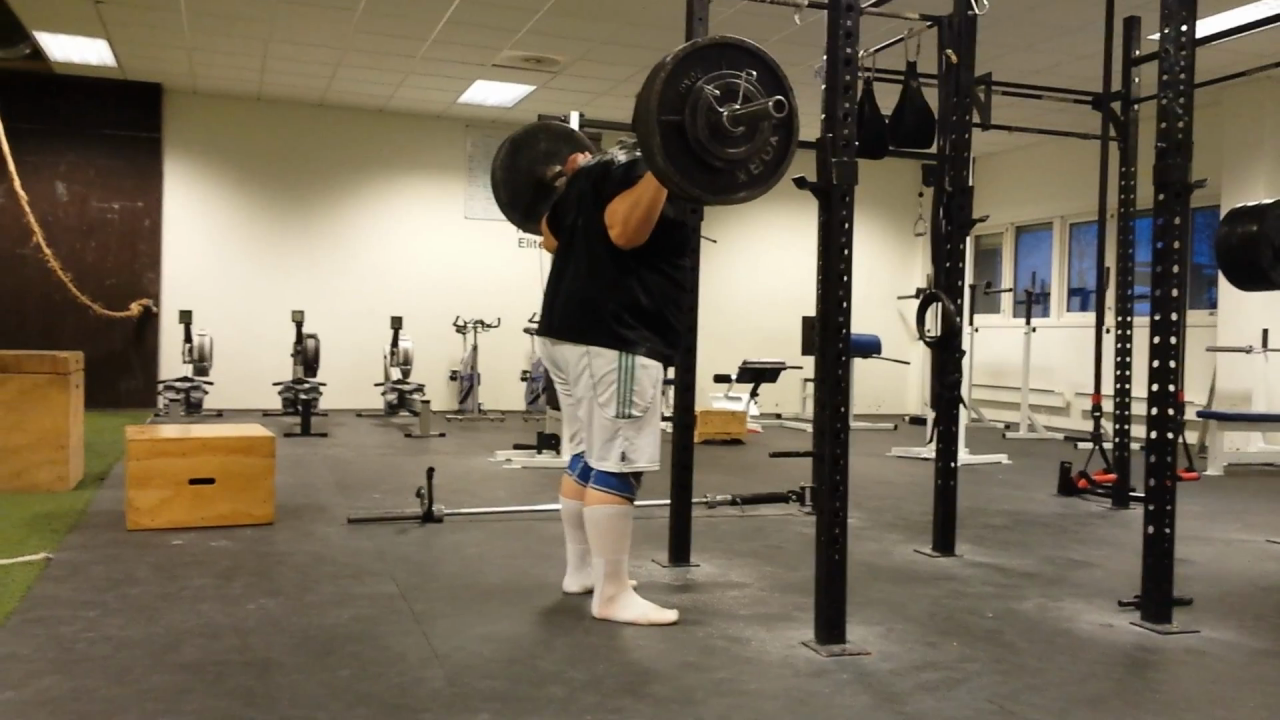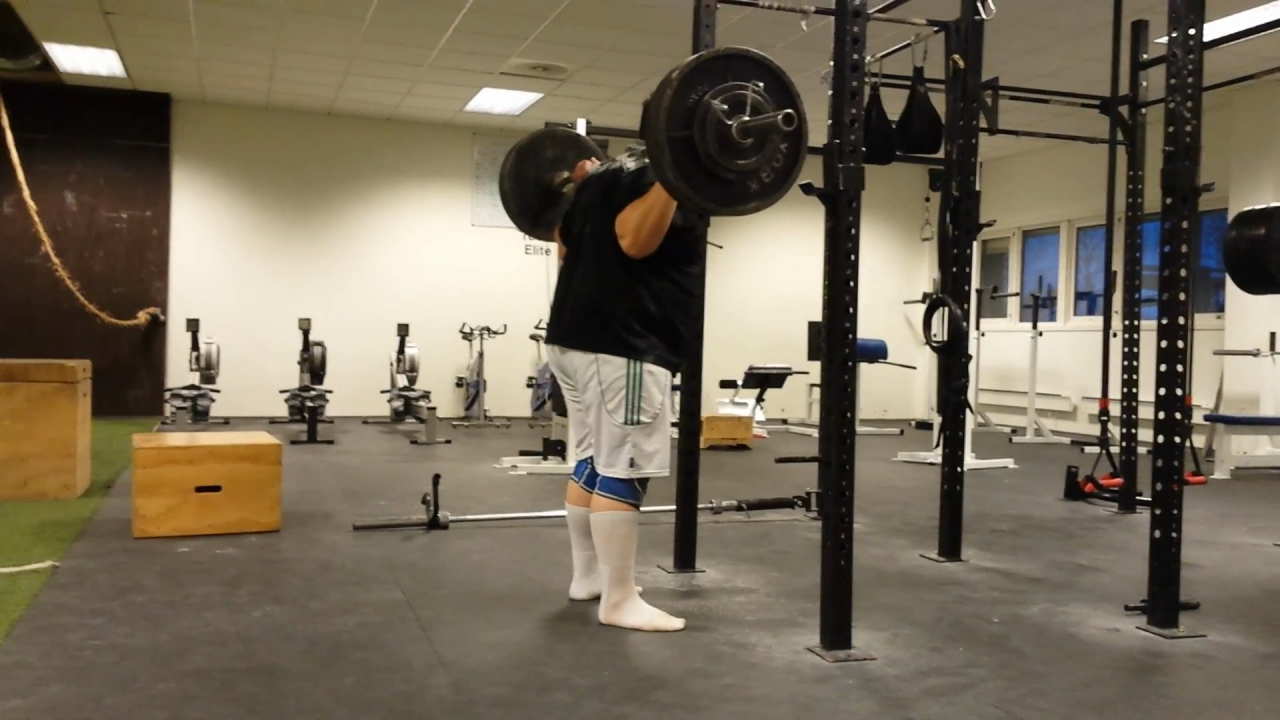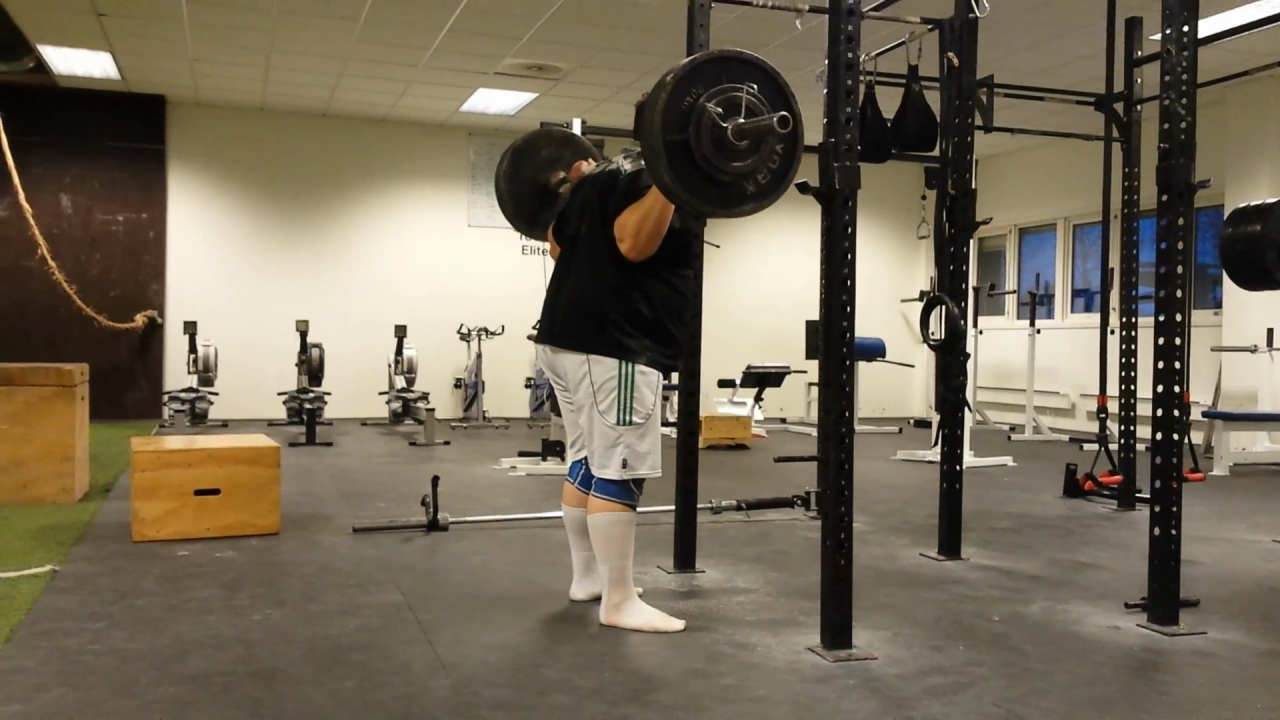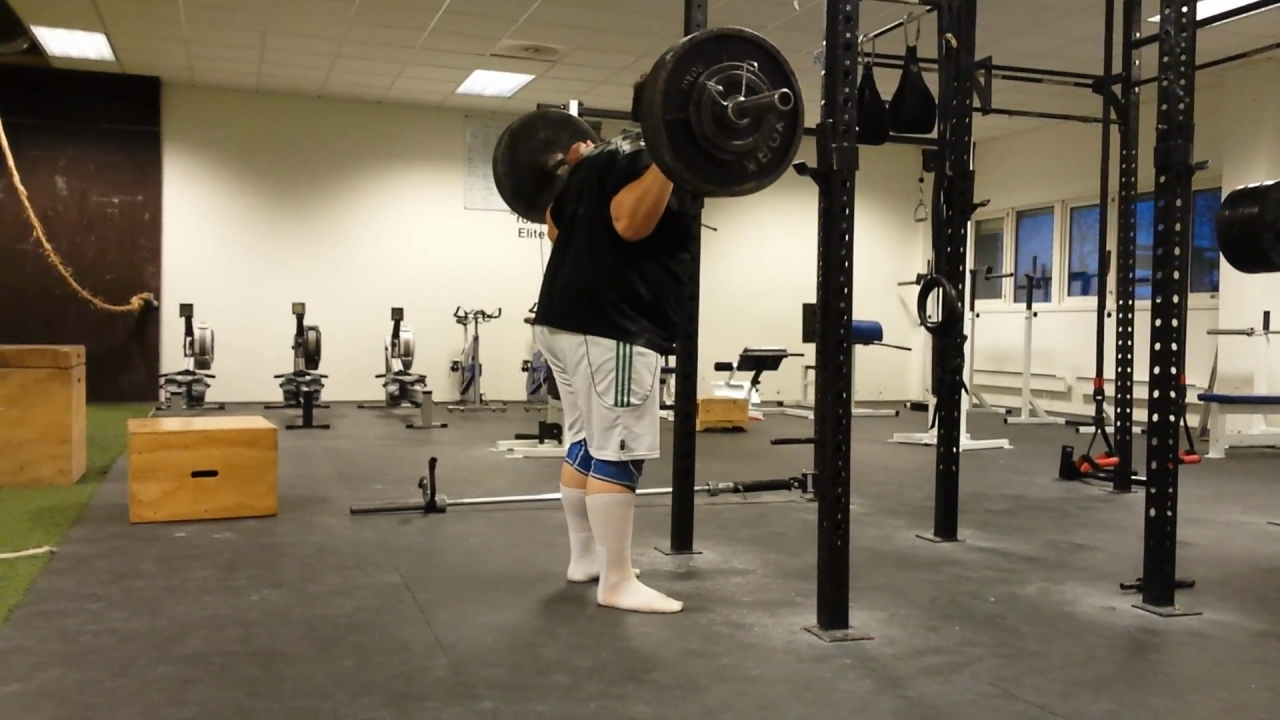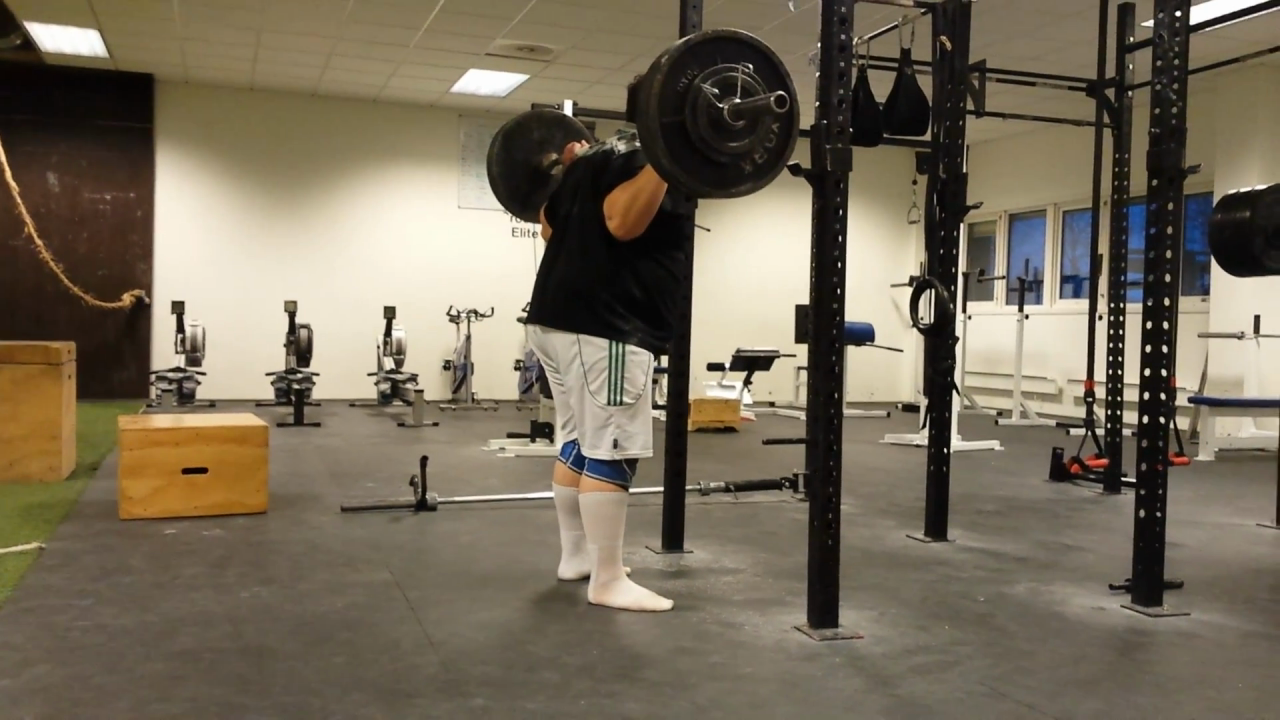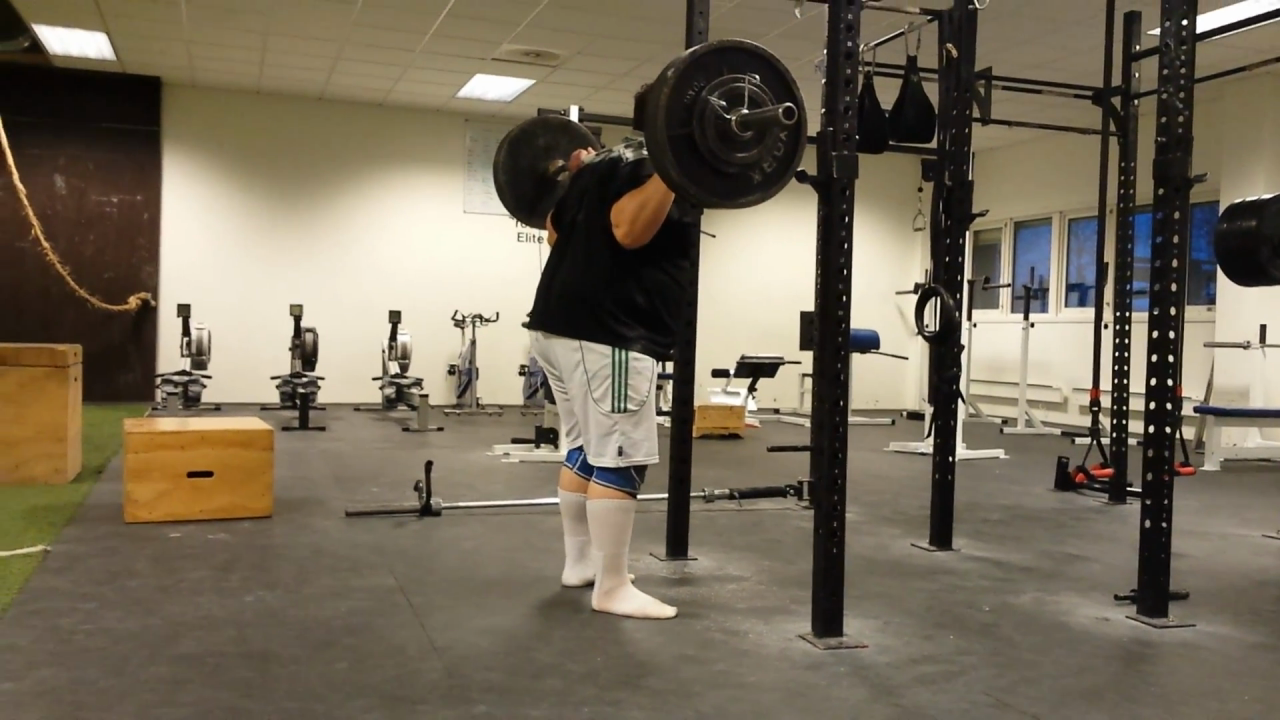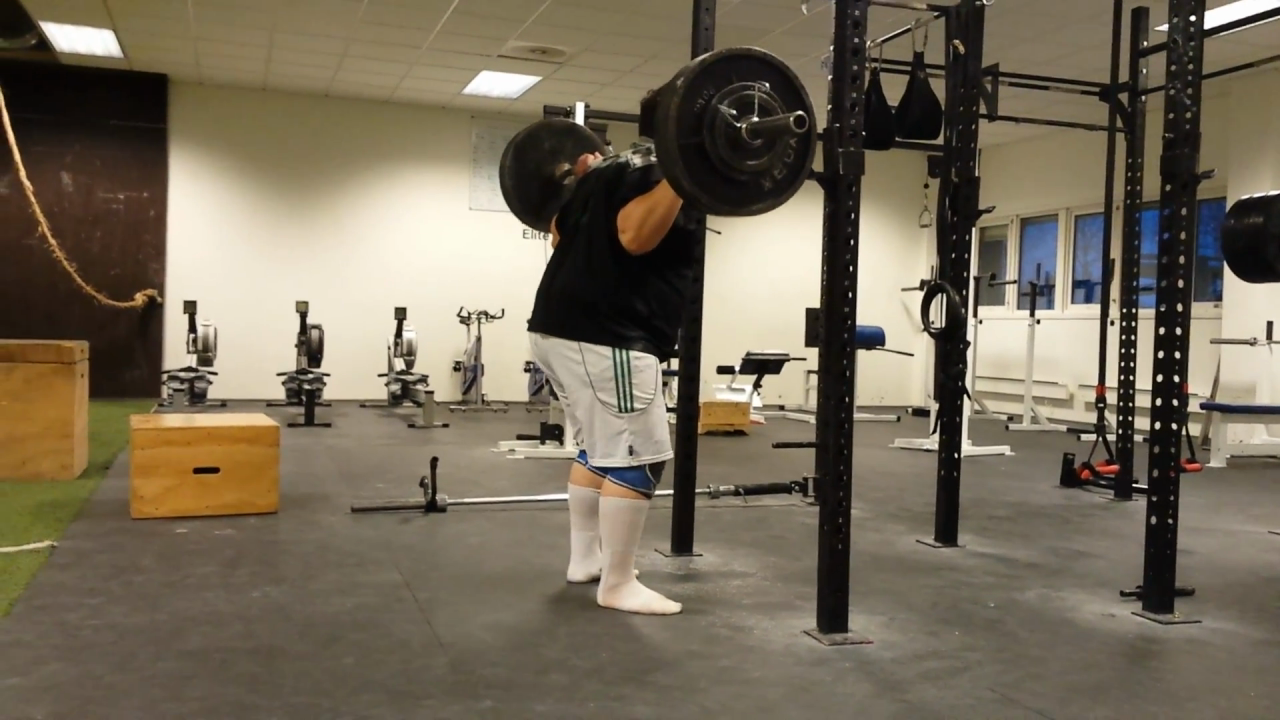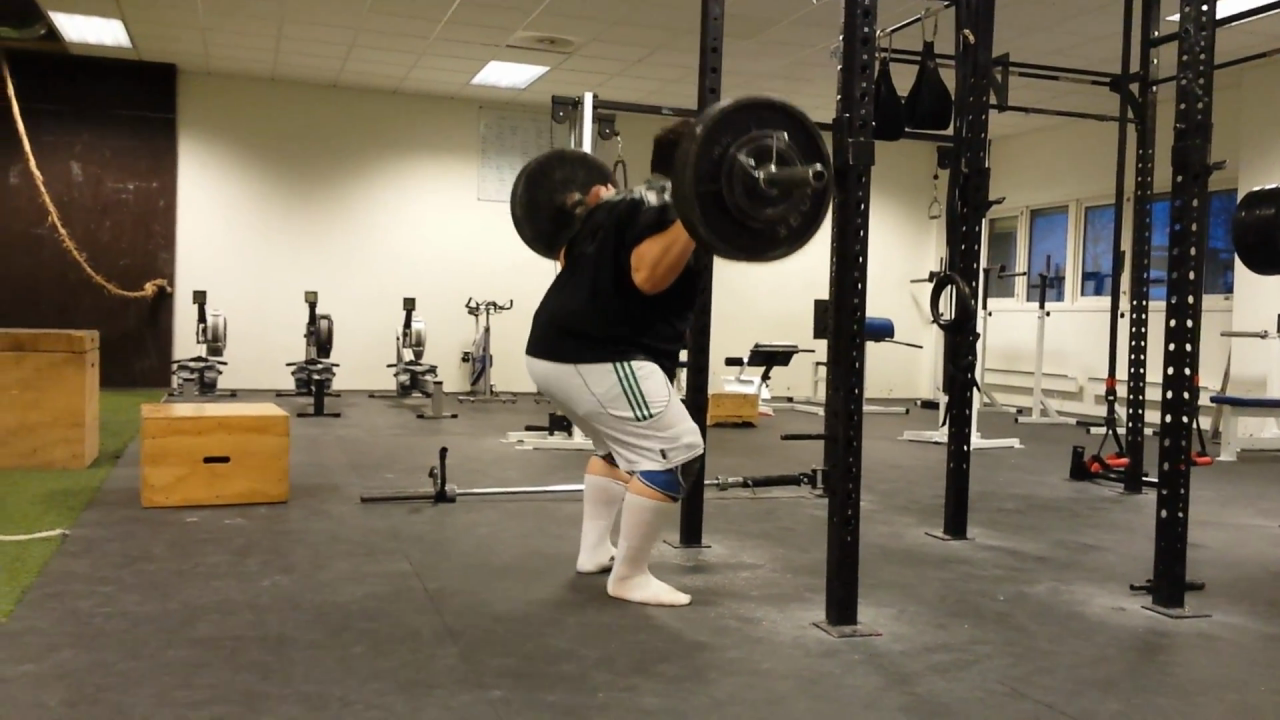
dt=0.4s
person 1, frame 1
left shoulder: (595, 169)
right shoulder: (638, 170)
left elbow: (552, 238)
right elbow: (624, 231)
left wrist: (572, 181)
left hip: (569, 332)
right hip: (611, 339)
left knee: (587, 457)
right knee: (616, 465)
left ankle: (582, 570)
right ankle: (612, 595)
person 1, frame 2
left shoulder: (603, 178)
right shoulder: (650, 178)
left elbow: (566, 246)
right elbow: (635, 239)
left wrist: (579, 190)
left hip: (578, 339)
right hip: (620, 346)
left knee: (593, 463)
right knee: (622, 470)
left ankle: (588, 575)
right ankle: (619, 600)
person 1, frame 3
left shoulder: (600, 180)
right shoulder: (645, 182)
left elbow: (558, 246)
right elbow: (634, 242)
left wrist: (574, 191)
left hip: (568, 339)
right hip: (611, 347)
left knee: (588, 464)
right knee: (618, 472)
left ankle: (587, 577)
right ankle: (619, 601)
person 1, frame 4
left shoulder: (598, 165)
right shoulder: (644, 165)
left elbow: (556, 228)
right elbow: (630, 222)
left wrist: (574, 171)
left hip: (563, 320)
right hip: (610, 330)
left knee: (584, 445)
right knee: (616, 454)
left ankle: (585, 557)
right ankle: (617, 582)
person 1, frame 5
left shoulder: (594, 162)
right shoulder: (639, 164)
left elbow: (550, 229)
right elbow: (622, 221)
left wrist: (567, 171)
left hip: (558, 320)
right hip: (602, 329)
left knee: (578, 445)
right knee: (610, 453)
left ankle: (576, 557)
right ankle: (608, 581)
person 1, frame 6
left shoulder: (600, 169)
right shoulder: (647, 170)
left elbow: (556, 234)
right elbow: (629, 229)
left wrist: (573, 179)
left hip: (559, 327)
right hip: (605, 335)
left knee: (585, 452)
right knee: (619, 459)
left ankle: (580, 563)
right ankle: (612, 588)
person 1, frame 7
left shoulder: (604, 173)
right shoulder: (651, 175)
left elbow: (559, 236)
right elbow: (635, 233)
left wrist: (578, 181)
left hip: (555, 330)
right hip: (604, 339)
left knee: (597, 447)
right knee: (637, 457)
left ankle: (586, 555)
right ankle: (618, 582)
person 1, frame 8
left shoulder: (615, 205)
right shoulder: (667, 211)
left elbow: (569, 261)
right elbow: (648, 276)
left wrist: (590, 211)
left hip: (550, 351)
right hip: (591, 356)
left knee: (620, 443)
right knee: (673, 452)
left ankle: (594, 550)
right ankle: (630, 576)
